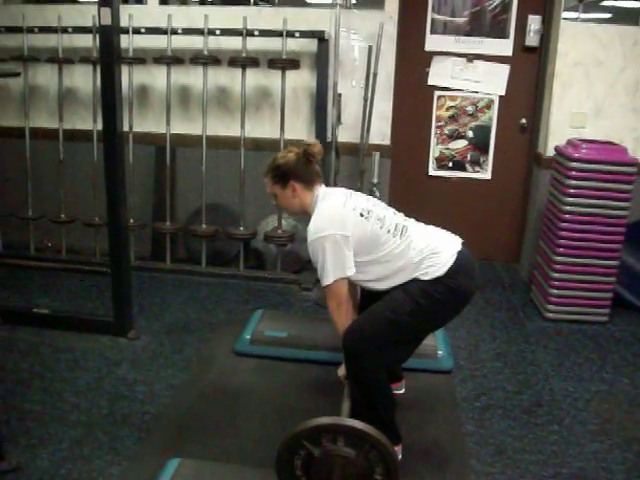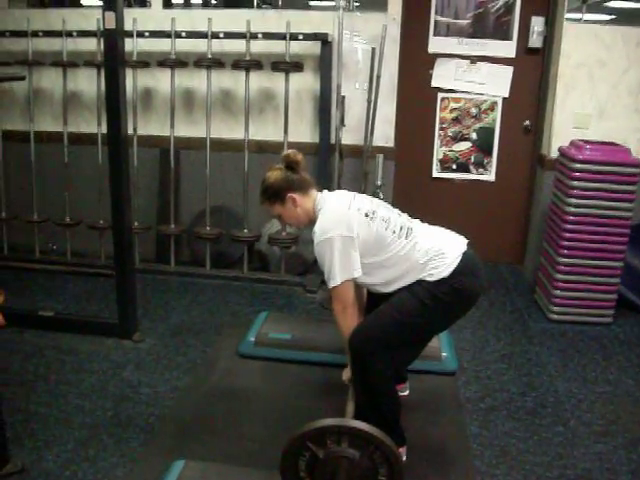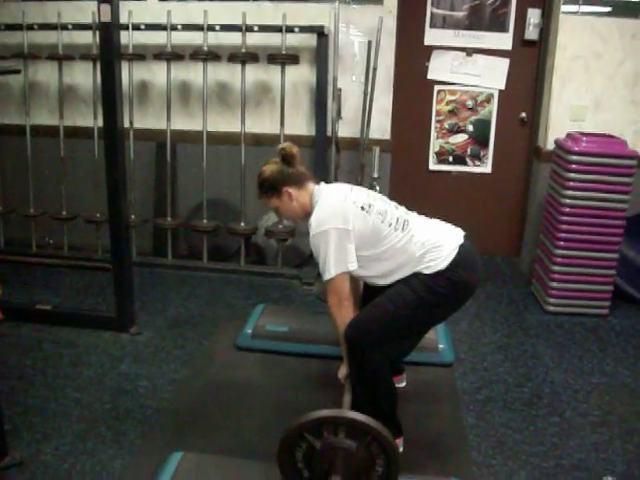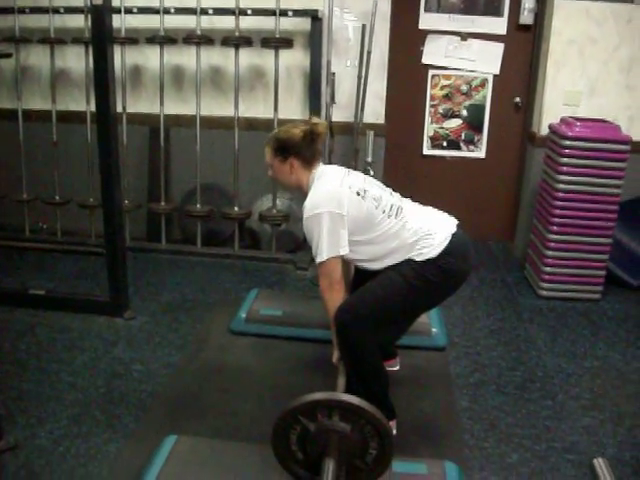
dt=0.3s
person 1, frame 1
left shoulder: (323, 227)
right shoulder: (335, 199)
left elbow: (338, 304)
right elbow: (351, 285)
left wrist: (351, 357)
right wrist: (358, 323)
left hip: (446, 279)
right hip: (446, 256)
left knee: (360, 343)
right knee: (369, 305)
left ankle: (382, 440)
right ankle: (388, 375)
person 1, frame 2
left shoulder: (329, 229)
right shoulder: (338, 202)
left elbow: (344, 307)
right elbow: (358, 284)
left wrist: (355, 362)
right wrist: (362, 324)
left hip: (451, 280)
right hip: (452, 257)
left knee: (367, 345)
right knee: (374, 307)
left ankle: (387, 442)
right ankle: (394, 377)
person 1, frame 3
left shoulder: (325, 222)
right shoulder: (335, 194)
left elbow: (340, 301)
right elbow: (353, 278)
left wrist: (349, 360)
left hip: (448, 272)
right hip: (449, 249)
left knee: (363, 337)
right knee: (373, 301)
right ankle: (390, 369)
person 1, frame 4
left shoulder: (319, 205)
right shoulder: (332, 177)
left elbow: (331, 284)
right elbow: (345, 265)
left wrist: (340, 344)
left hip: (440, 260)
right hip: (442, 237)
left knee: (352, 321)
right knee: (363, 288)
right ankle: (383, 354)
